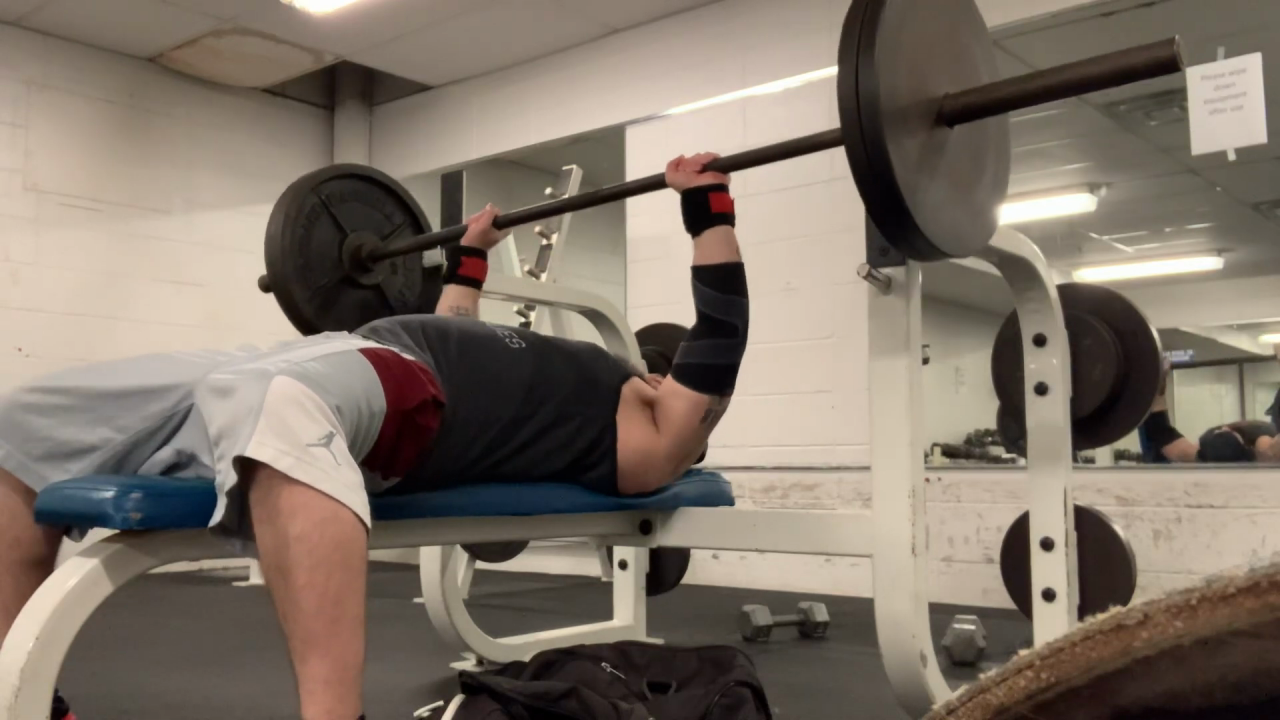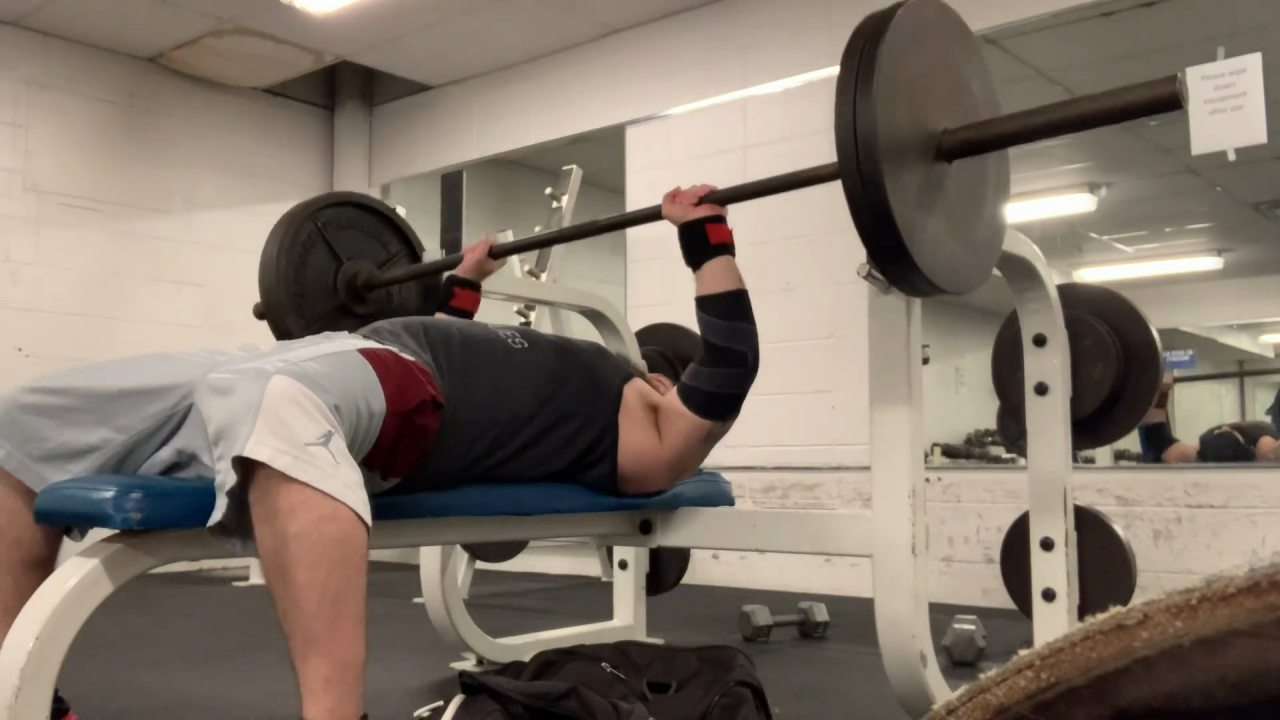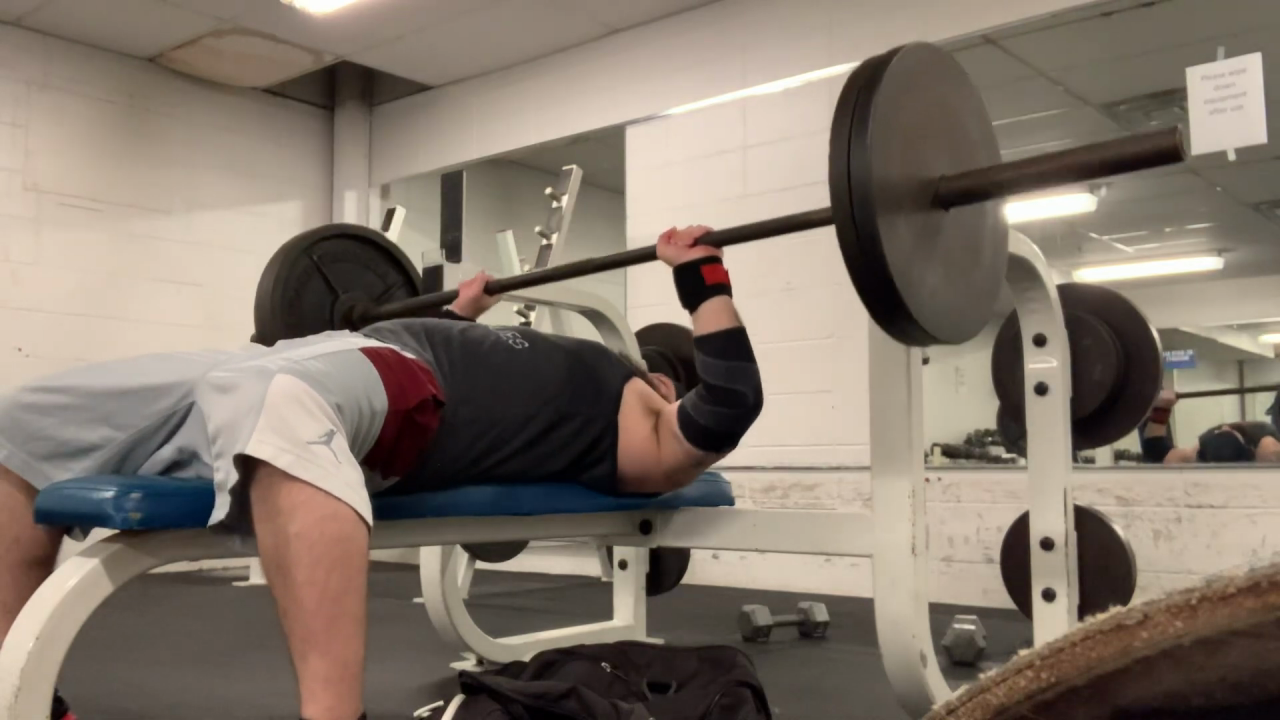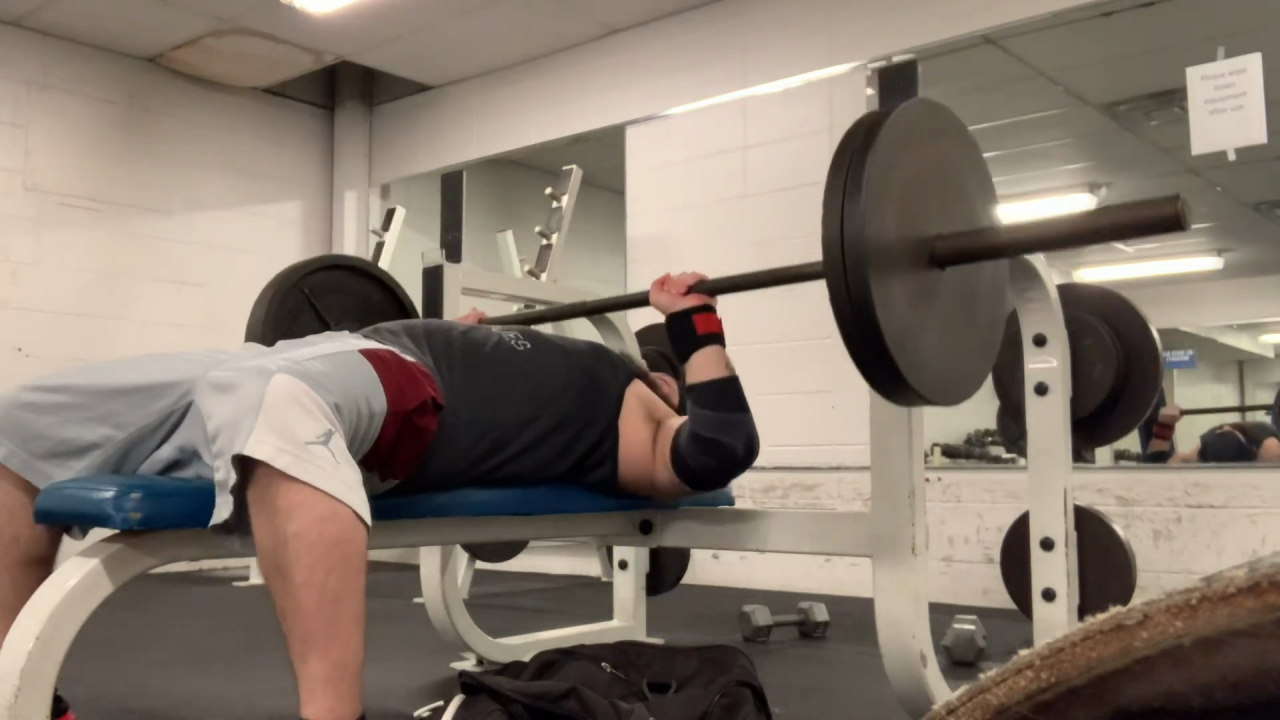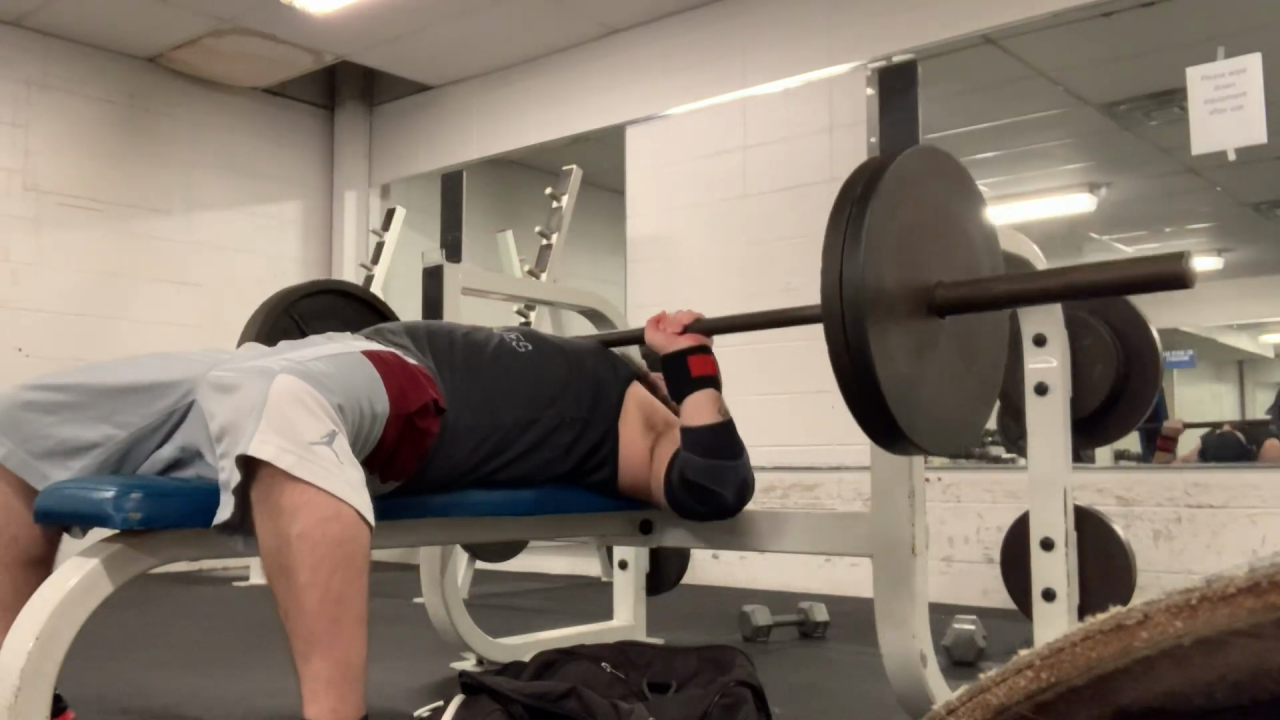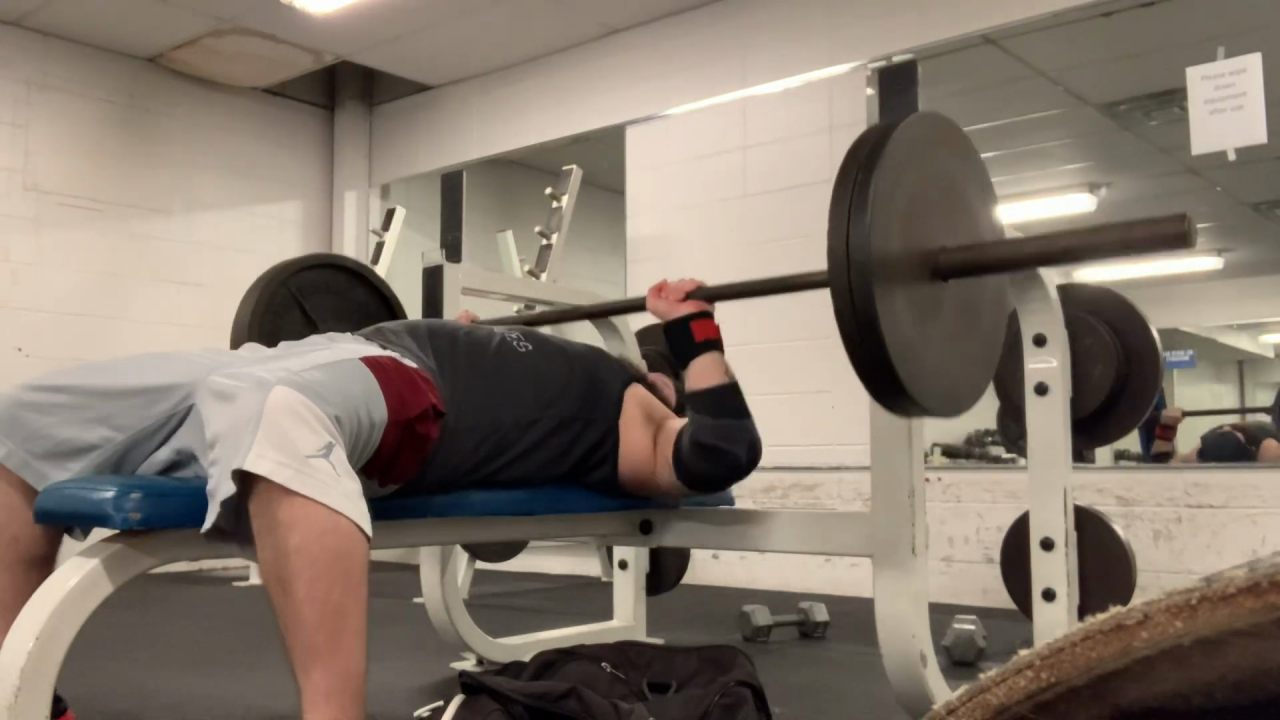
dt=0.3s
person 1, frame 1
left shoulder: (645, 443)
right shoulder: (557, 384)
left elbow: (721, 343)
right elbow: (459, 348)
left wrist: (707, 207)
right wrist: (468, 256)
left knee: (274, 414)
person 1, frame 2
left shoulder: (650, 442)
right shoulder: (584, 393)
left elbow: (730, 369)
left wrist: (705, 236)
right wrist: (464, 283)
left knee: (271, 414)
person 1, frame 3
left shoulder: (652, 441)
right shoulder: (589, 388)
left elbow: (731, 404)
left wrist: (701, 276)
right wrist: (462, 316)
left knee: (274, 411)
person 1, frame 4
left shoulder: (650, 437)
right shoulder: (588, 384)
left elbow: (722, 448)
left wrist: (695, 323)
right wrist: (456, 337)
left knee: (273, 411)
person 1, frame 5
left shoulder: (648, 436)
right shoulder: (596, 385)
left elbow: (717, 486)
left wrist: (691, 356)
right wrist: (459, 364)
left knee: (274, 410)
person 1, frame 6
left shoulder: (650, 435)
right shoulder: (576, 388)
left elbow: (726, 451)
left wrist: (692, 327)
right wrist: (449, 341)
left knee: (270, 419)
